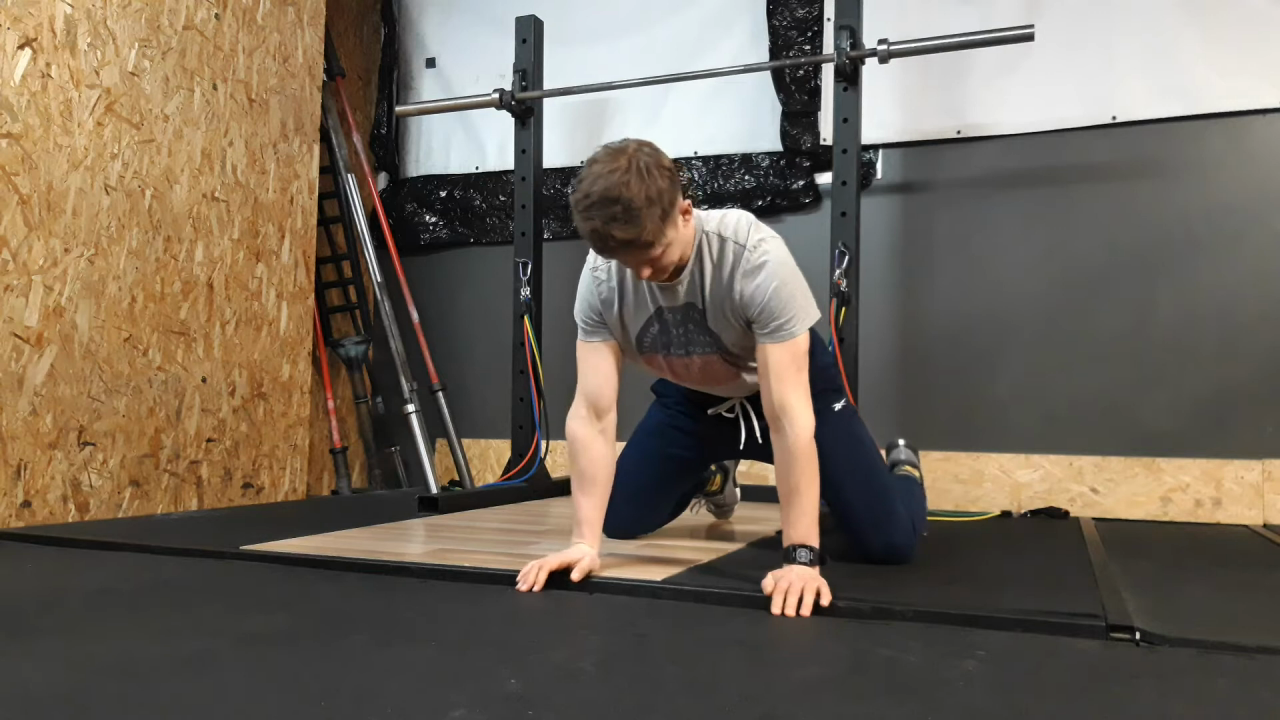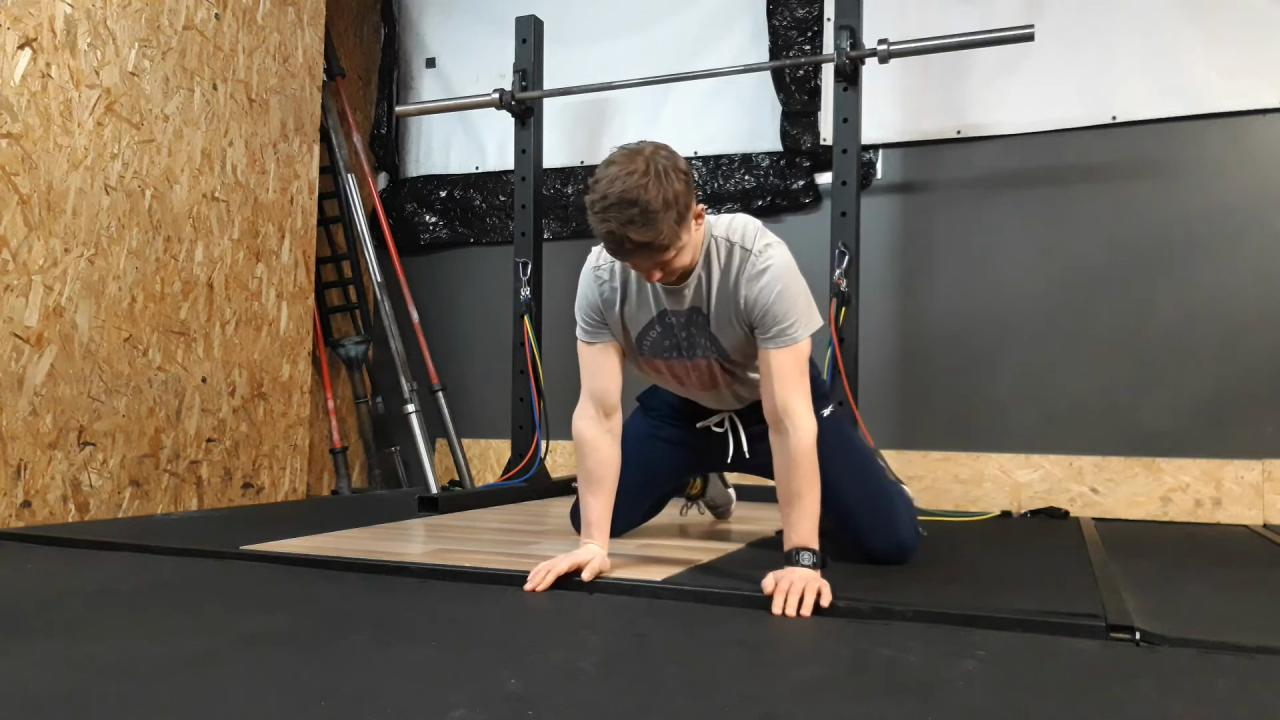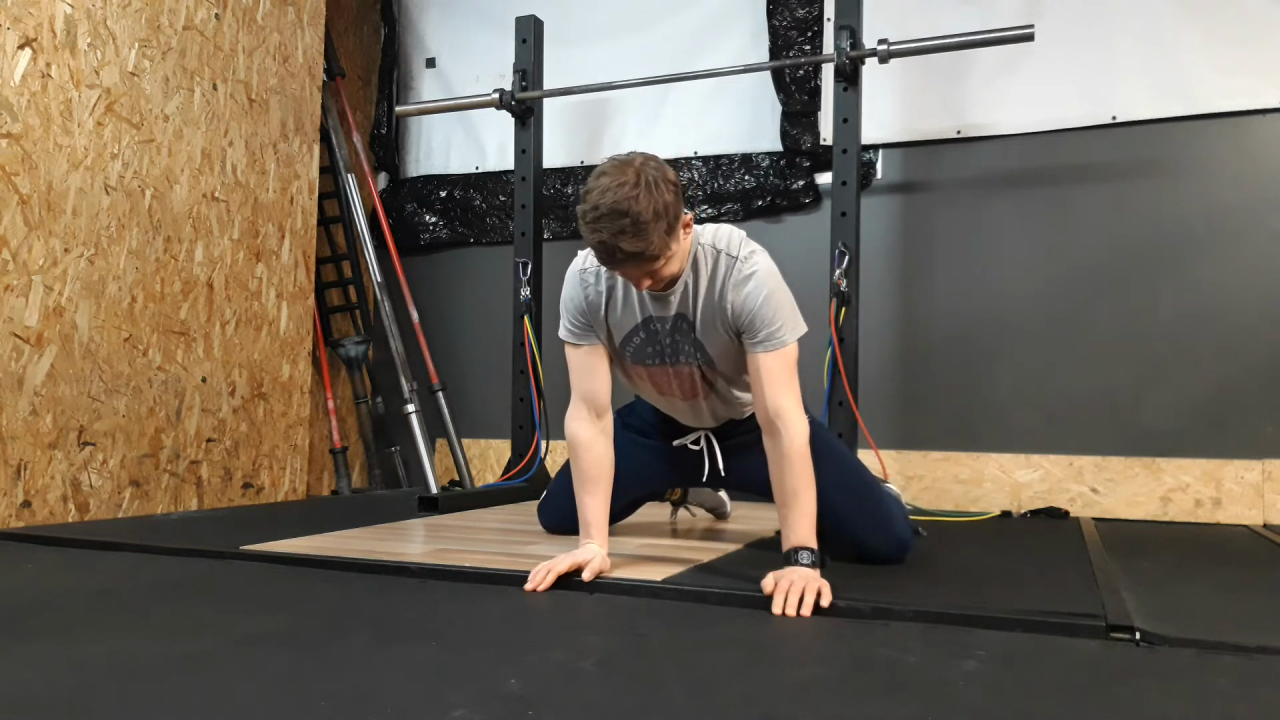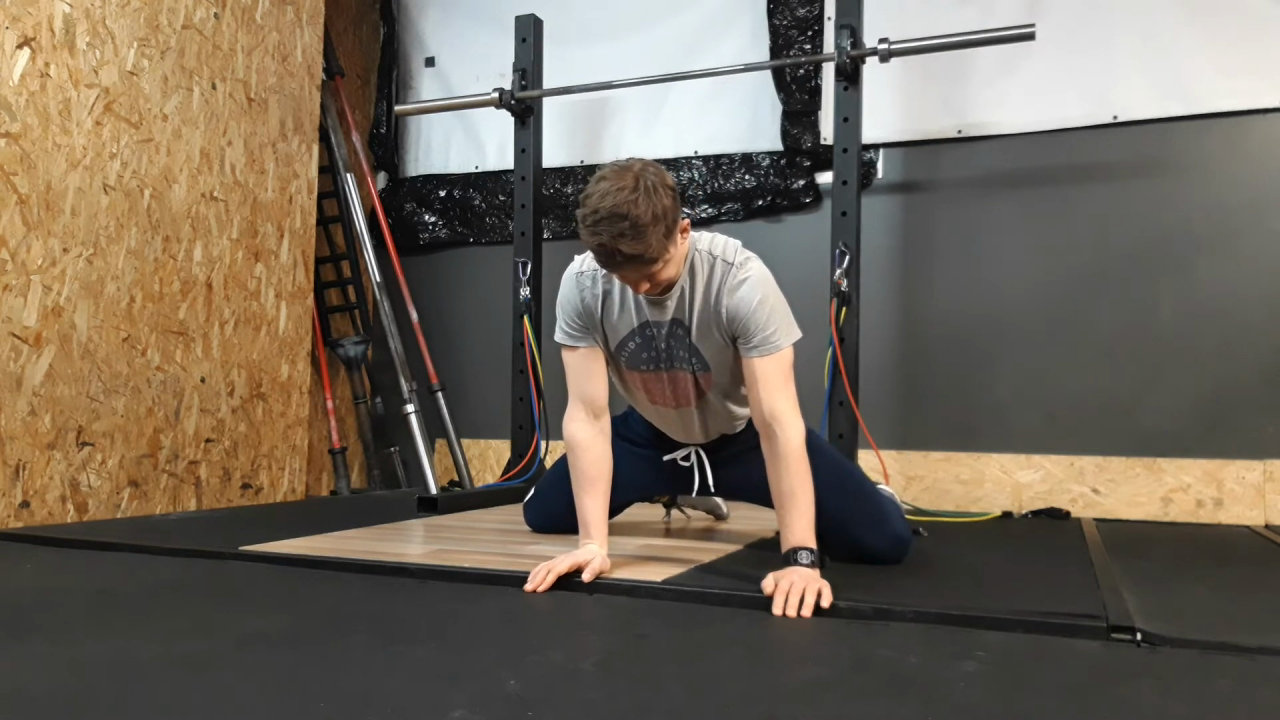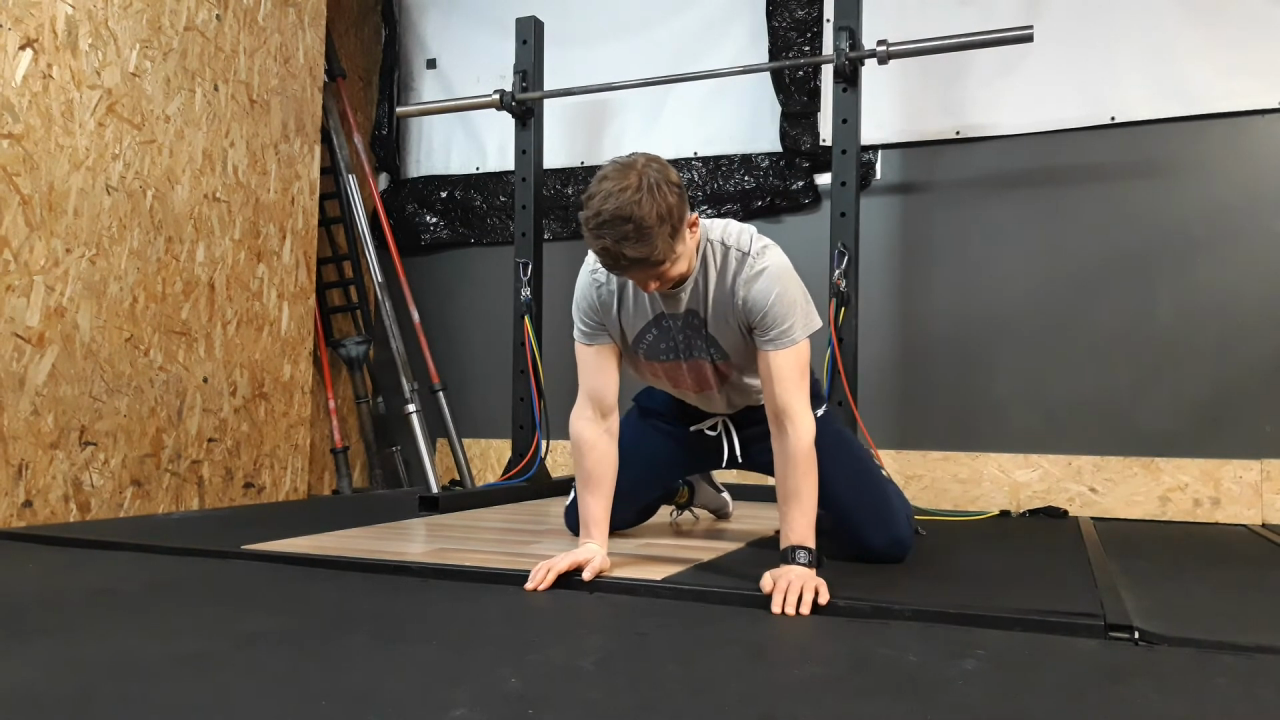
dt=1s
person 1, frame 1
left shoulder: (756, 256)
right shoulder: (600, 277)
left elbow: (787, 415)
right elbow: (593, 413)
left wrist: (801, 556)
right wrist: (585, 542)
left hip: (793, 385)
right hip: (692, 396)
left knee: (888, 541)
right knee: (619, 520)
left ankle: (901, 468)
right ankle: (710, 478)
person 1, frame 2
left shoulder: (760, 262)
right shoulder: (600, 276)
left elbow: (787, 420)
right elbow: (598, 412)
left wrist: (802, 556)
right wrist: (593, 543)
left hip: (769, 401)
right hip: (680, 407)
left knee: (890, 540)
right knee: (589, 518)
left ankle: (868, 471)
right ankle: (697, 481)
person 1, frame 3
left shoulder: (745, 270)
right shoulder: (585, 281)
left elbow: (780, 420)
right elbow: (589, 413)
left wrist: (801, 555)
right wrist: (593, 542)
left hip: (748, 422)
right hip: (660, 423)
left knee: (885, 539)
right knee: (557, 517)
right ankle: (684, 488)
person 1, frame 4
left shoulder: (741, 278)
right shoulder: (582, 285)
left elbow: (778, 423)
right elbow: (587, 415)
left wrist: (800, 557)
right wrist: (593, 542)
left hip: (740, 435)
right hip: (651, 434)
left knee: (884, 538)
right knee: (542, 514)
right ankle: (675, 491)
person 1, frame 5
left shoulder: (759, 269)
right shoulder: (597, 280)
left elbow: (789, 419)
right elbow: (596, 413)
left wrist: (798, 556)
right wrist: (592, 542)
left hip: (764, 408)
right hip: (674, 409)
left knee: (886, 538)
right knee: (580, 518)
right ankle: (687, 488)
